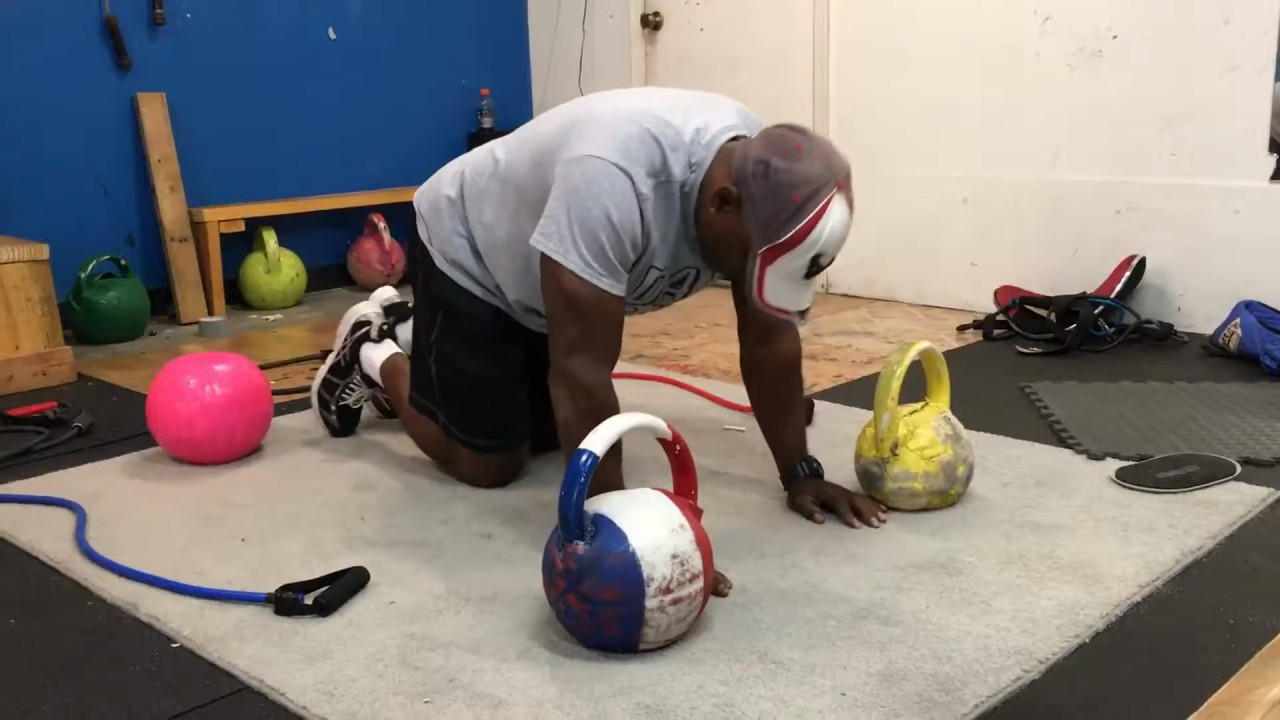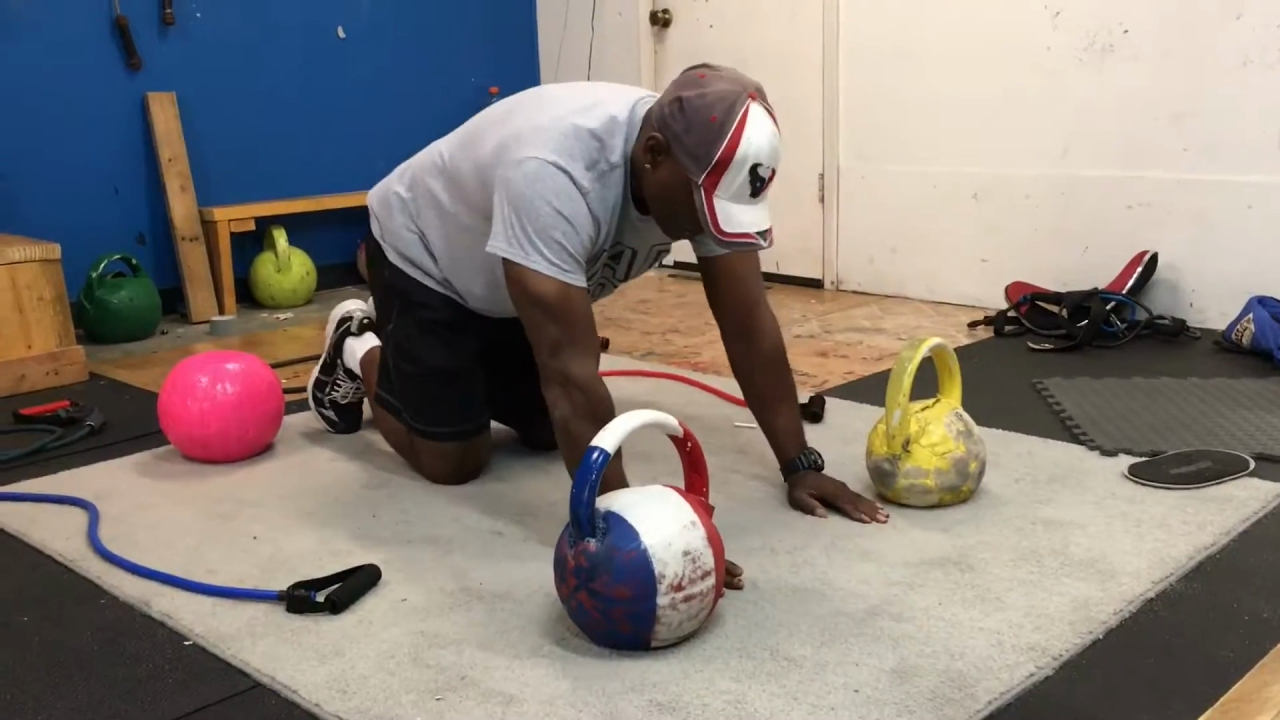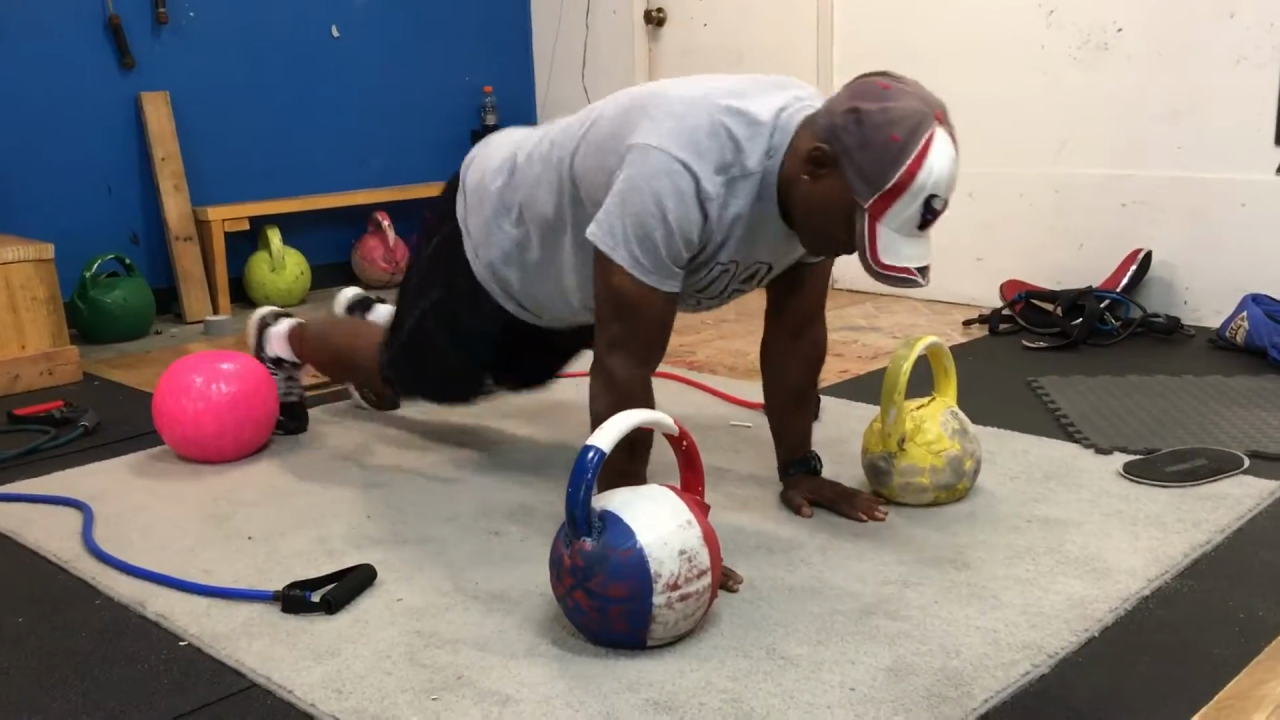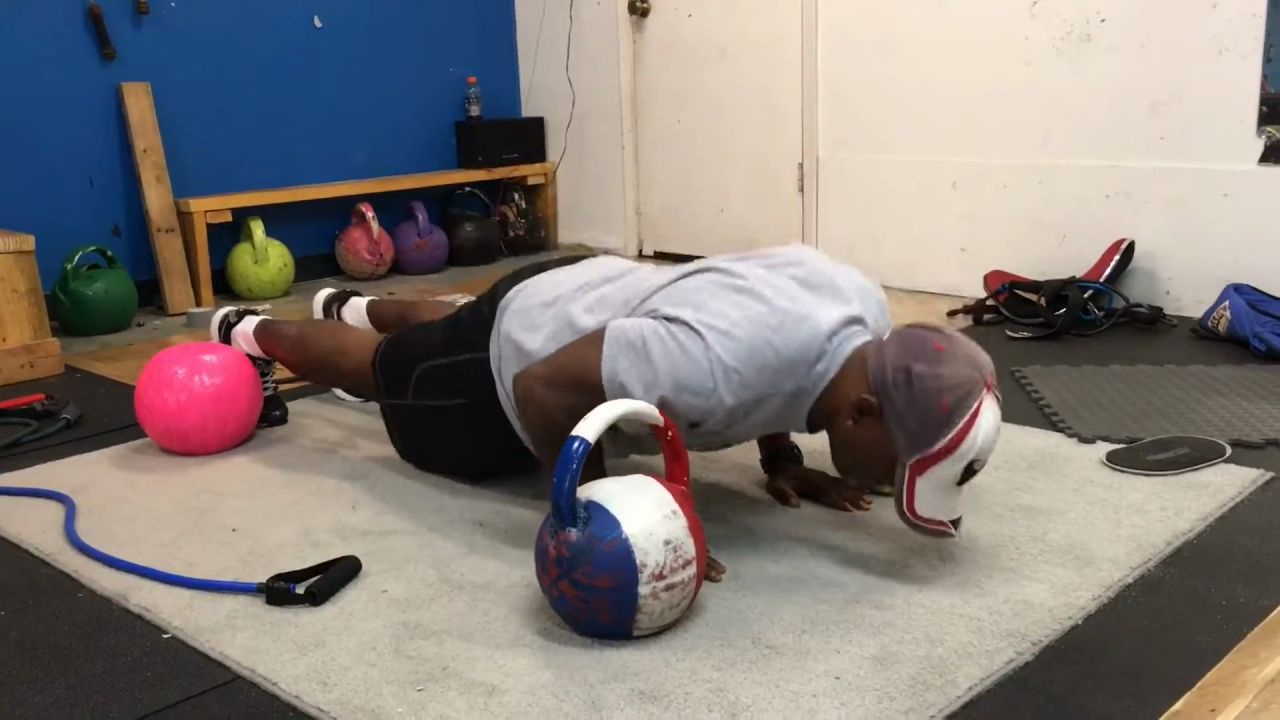
dt=0.7s
person 1, frame 1
left shoulder: (764, 188)
right shoulder: (617, 181)
left elbow: (770, 350)
right elbow: (583, 374)
left wrist: (803, 480)
left hip: (547, 288)
right hip: (472, 254)
left knee: (544, 438)
right knee: (491, 464)
left ankle: (409, 341)
right ankle: (372, 357)
person 1, frame 2
left shoulder: (711, 166)
right shoulder: (554, 173)
left elbow: (749, 326)
right elbow: (570, 370)
left wrist: (800, 465)
left hip: (509, 279)
right hip: (423, 252)
left knee: (548, 431)
right knee: (453, 460)
left ankle: (397, 334)
right ankle: (359, 351)
person 1, frame 3
left shoulder: (826, 170)
right shoulder: (683, 170)
left elbow: (795, 331)
right elbow: (622, 367)
left wrist: (797, 469)
left hip: (568, 257)
right hip: (500, 228)
left knee: (509, 374)
right knee: (411, 368)
left ankle: (371, 314)
right ankle: (282, 340)
person 1, frame 4
left shoulder: (864, 317)
right shoulder: (717, 362)
right elbow: (541, 390)
left wrist: (781, 457)
left hip: (591, 293)
right hip: (523, 358)
left knee: (448, 324)
right knee: (387, 369)
left ankle: (355, 307)
right ankle: (250, 333)
